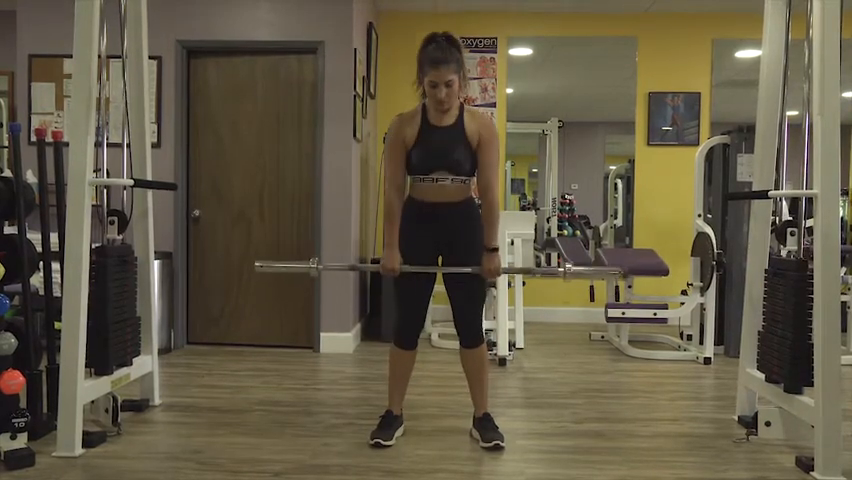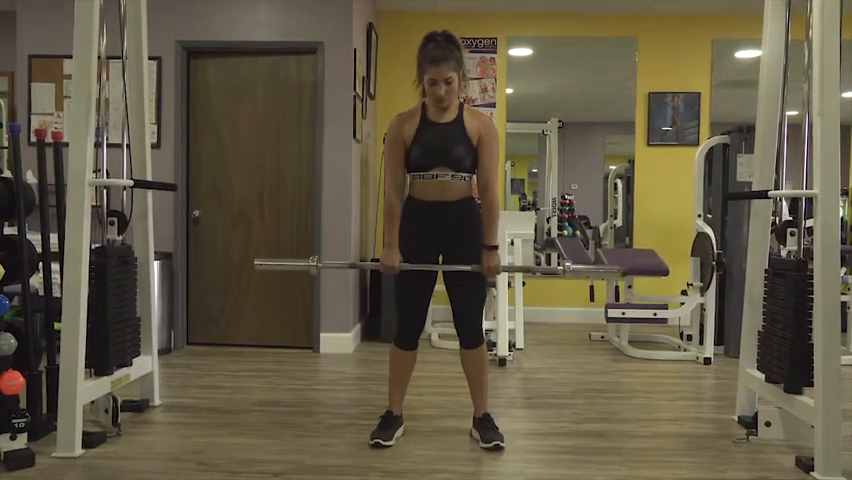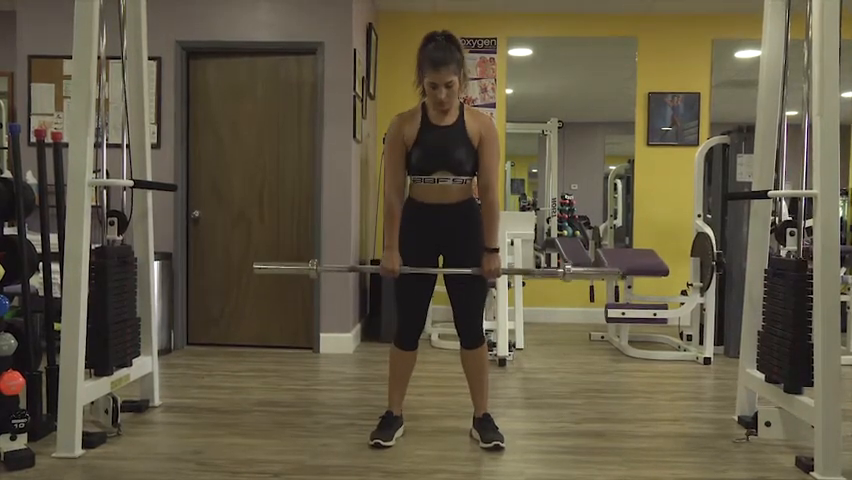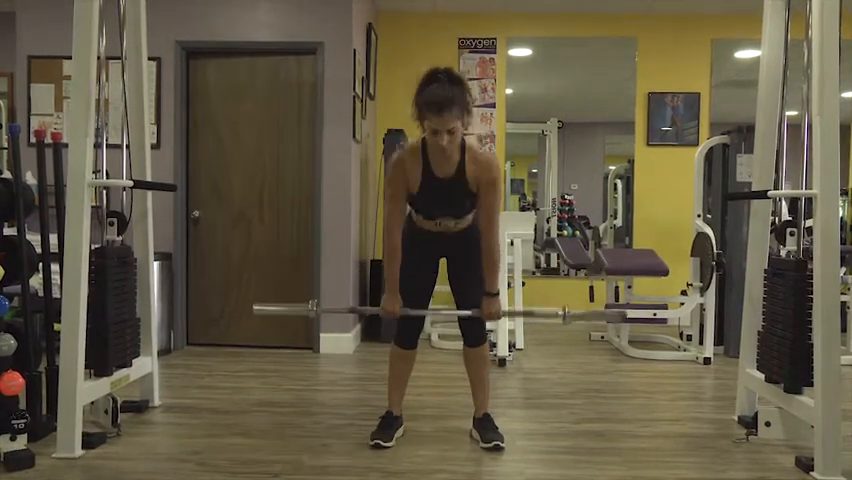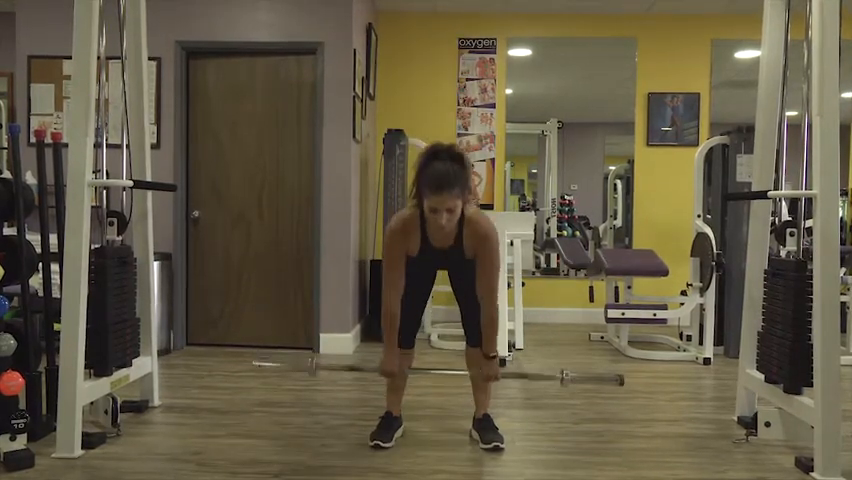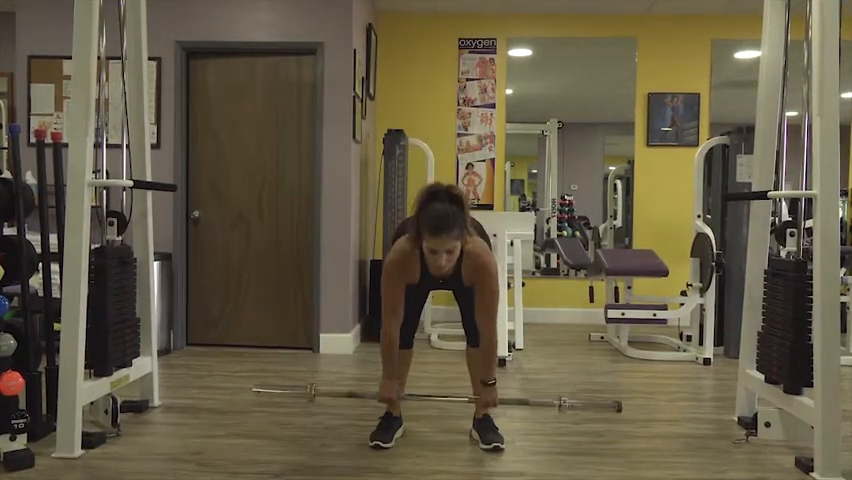
dt=0.3s
person 1, frame 1
left shoulder: (481, 126)
right shoulder: (403, 125)
left elbow: (489, 191)
right elbow: (393, 190)
left wrist: (491, 248)
right wrist: (390, 247)
left hip: (463, 225)
right hip: (416, 225)
left knee: (470, 326)
right knee: (407, 325)
left ankle: (482, 416)
right ankle: (393, 414)
person 1, frame 2
left shoulder: (480, 124)
right shoulder: (403, 124)
left elbow: (489, 189)
right elbow: (393, 189)
left wrist: (491, 246)
right wrist: (390, 245)
left hip: (464, 224)
right hip: (416, 224)
left knee: (470, 327)
right knee: (408, 325)
left ankle: (482, 417)
right ankle: (393, 414)
person 1, frame 3
left shoulder: (481, 125)
right shoulder: (403, 125)
left elbow: (490, 191)
right elbow: (392, 191)
left wrist: (491, 249)
right wrist: (390, 248)
left hip: (465, 227)
right hip: (416, 226)
left knee: (471, 328)
right knee: (408, 326)
left ankle: (482, 417)
right ankle: (393, 415)
person 1, frame 4
left shoulder: (484, 164)
right shoulder: (402, 163)
left elbow: (489, 232)
right elbow: (393, 230)
left wrist: (491, 292)
right wrist: (391, 290)
left hip: (466, 242)
right hip: (418, 242)
left knee: (474, 328)
right knee: (407, 328)
left ankle: (482, 417)
right ankle: (393, 415)
person 1, frame 5
left shoulder: (482, 230)
right shoulder: (400, 228)
left elbow: (488, 303)
right elbow: (391, 299)
left wrist: (490, 355)
right wrist: (389, 351)
left hip: (464, 262)
right hip: (418, 262)
left knee: (476, 330)
right knee: (404, 330)
left ankle: (482, 418)
right ankle: (392, 415)
person 1, frame 6
left shoulder: (480, 258)
right shoulder: (400, 257)
left elbow: (488, 332)
right elbow: (390, 326)
left wrist: (488, 381)
right wrist: (389, 378)
left knee: (477, 331)
right knee: (403, 330)
left ankle: (482, 418)
right ankle: (393, 416)
